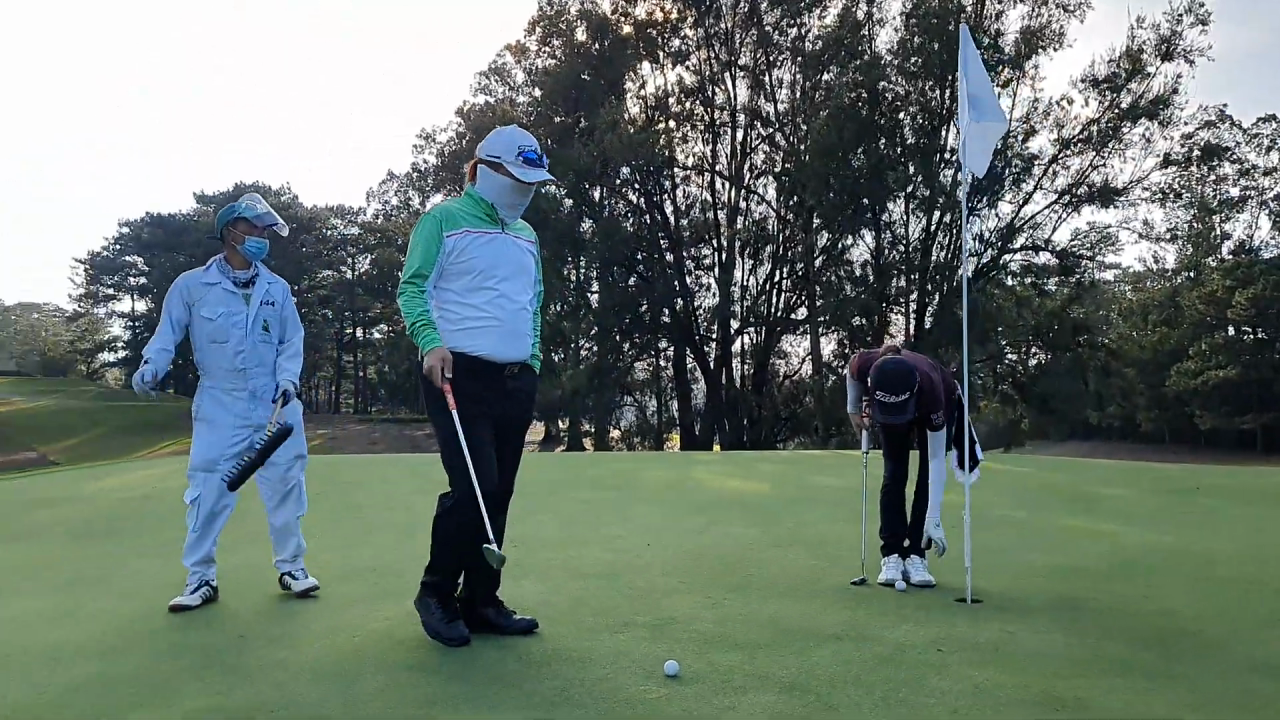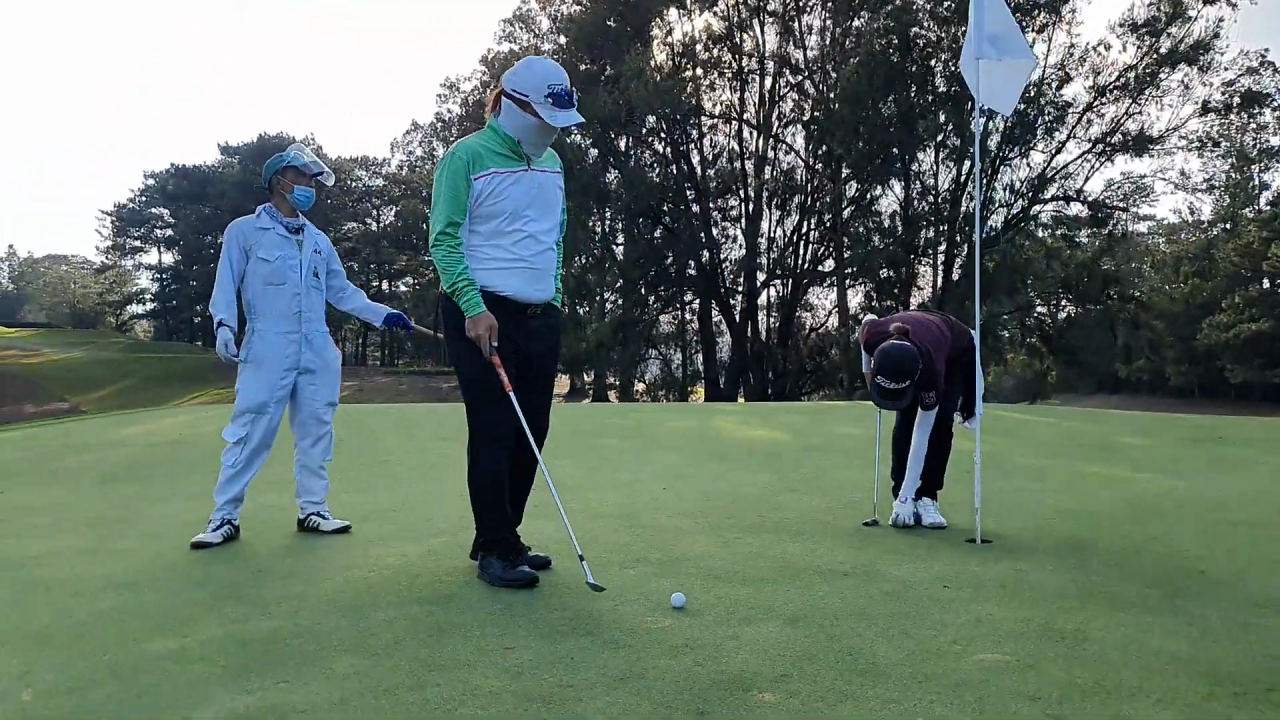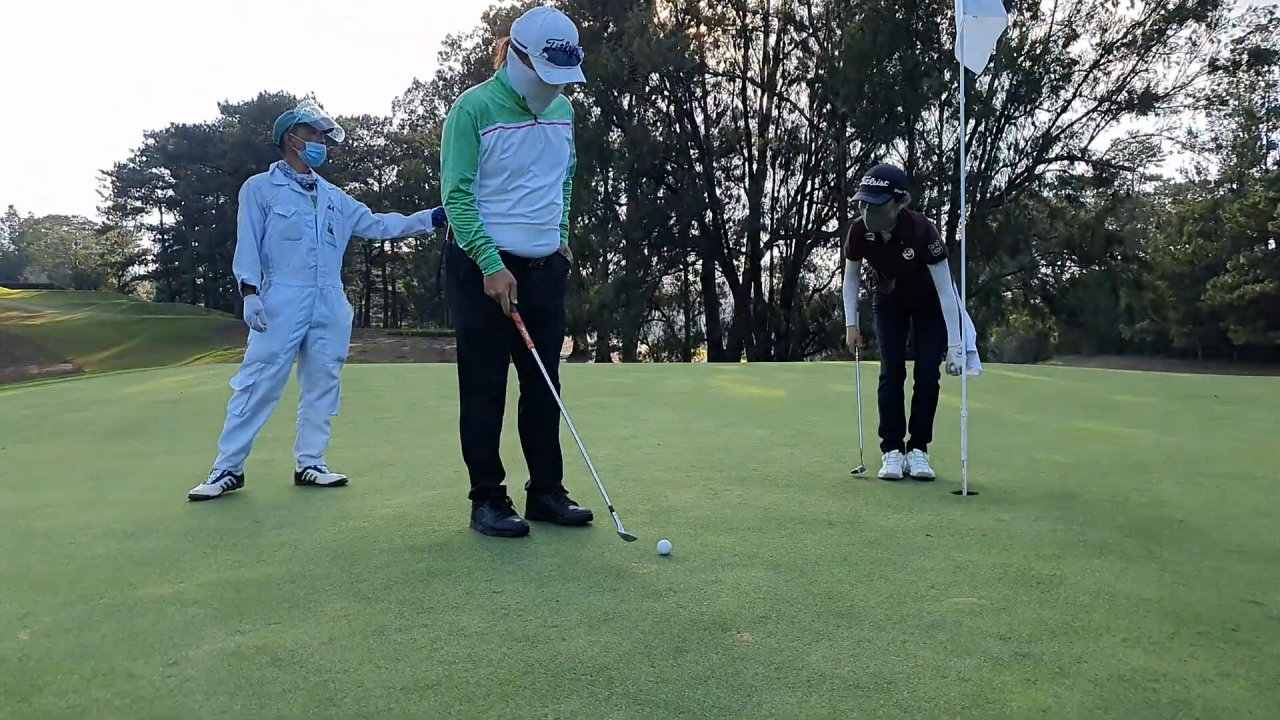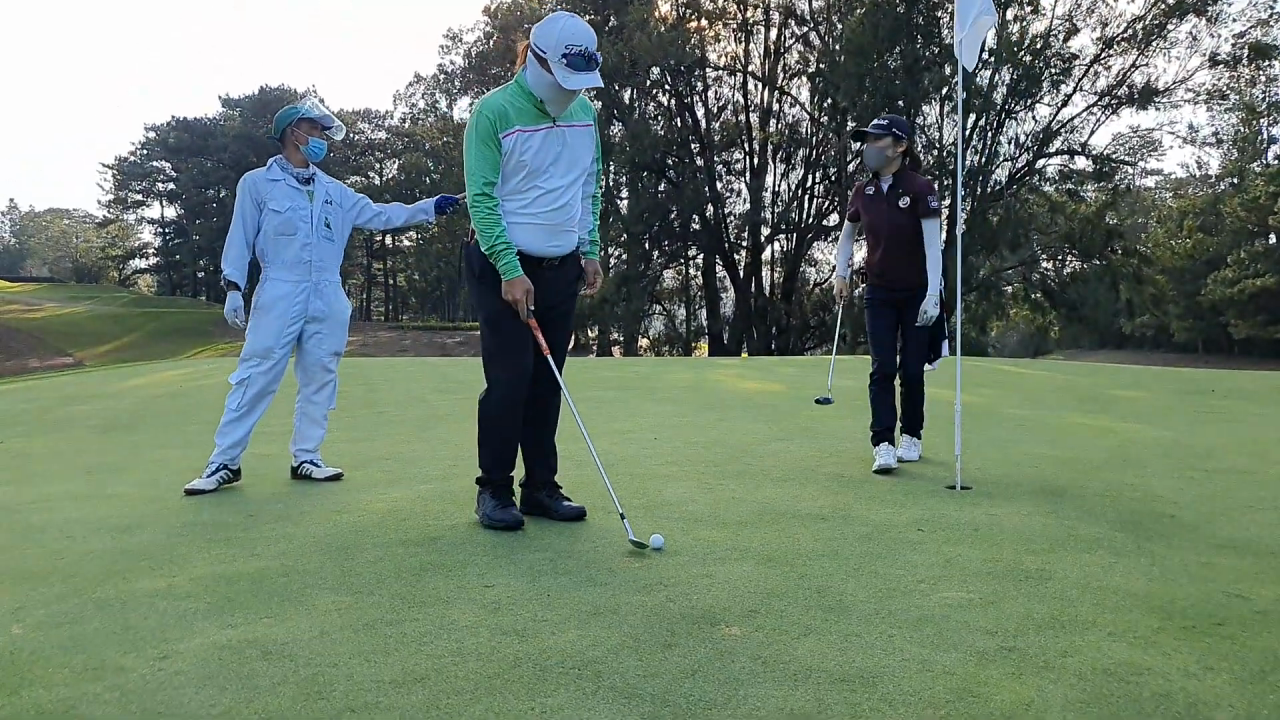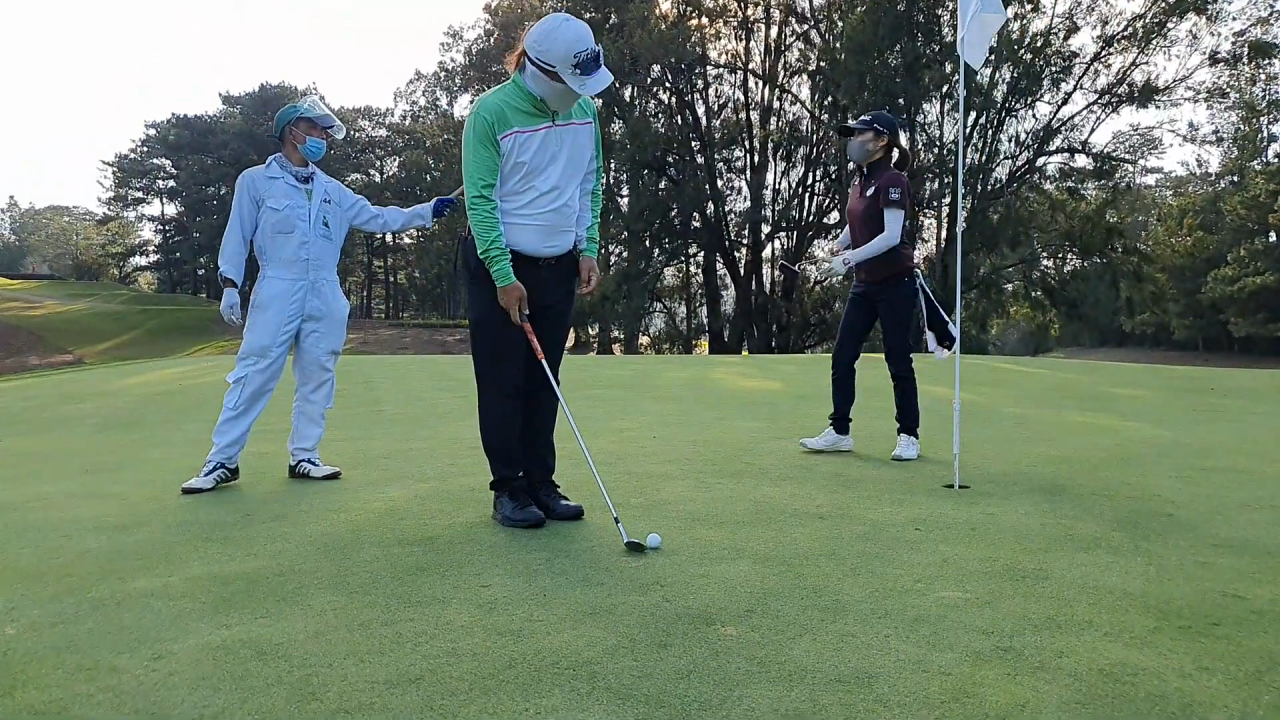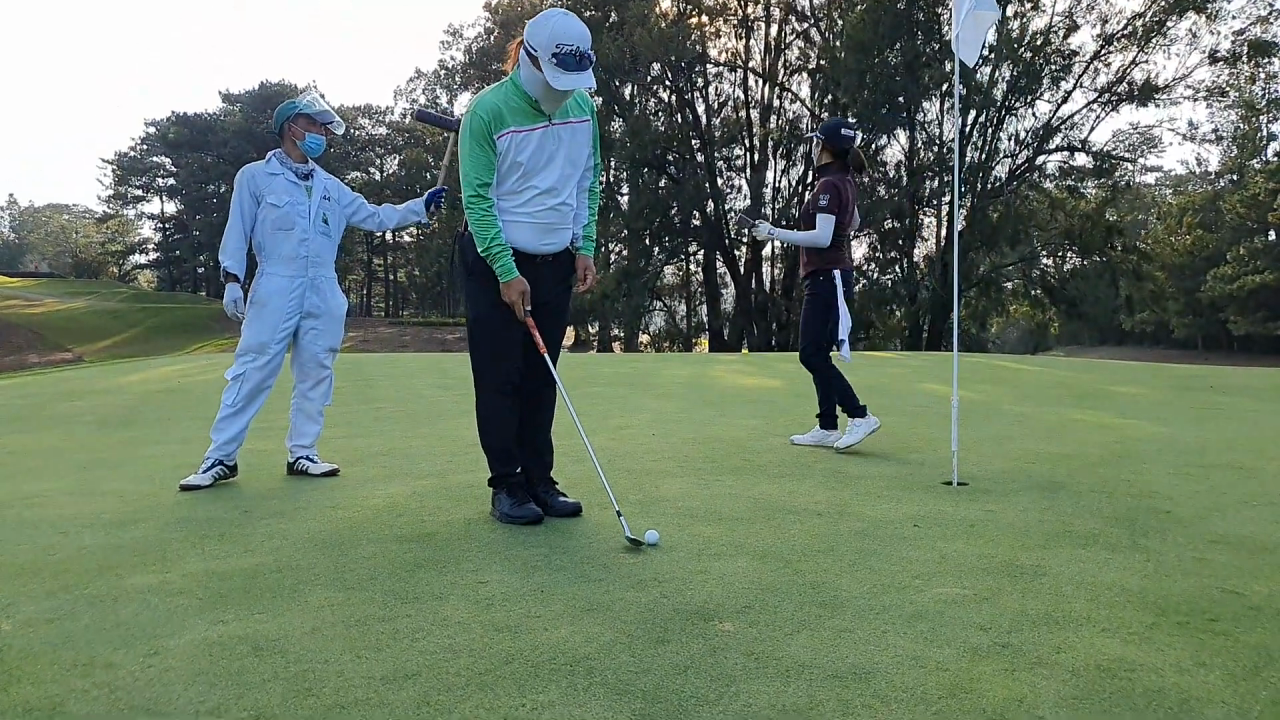
dt=0.4s
person 1, frame 1
left shoulder: (527, 235)
right shoulder: (443, 219)
right elbow: (412, 288)
left wrist: (532, 365)
right wrist: (430, 342)
left hip: (514, 379)
right hip: (459, 374)
left knee: (496, 494)
right knee: (473, 485)
left ankle: (480, 602)
right ankle: (436, 594)
person 1, frame 2
left shoulder: (552, 163)
right shoulder: (467, 156)
right elbow: (444, 239)
left wrist: (554, 298)
right wrist: (472, 306)
left hip: (540, 316)
right hip: (483, 315)
left knee: (530, 430)
right knee: (494, 431)
left ankle: (502, 536)
right ankle: (492, 548)
person 1, frame 3
left shoulder: (562, 110)
right shoulder: (474, 108)
right elbow: (457, 195)
left wrist: (559, 238)
right wrist: (491, 265)
left hip: (545, 267)
right hip: (484, 268)
left knee: (544, 384)
right knee: (485, 388)
left ankle: (546, 492)
right ankle: (487, 499)
person 1, frame 4
left shoulder: (584, 111)
right shoulder: (494, 111)
right elbow: (482, 197)
left wrist: (590, 249)
right wrist: (510, 271)
left hip: (560, 266)
right hip: (502, 267)
left knee: (546, 382)
right knee: (509, 377)
left ankle: (541, 487)
right ankle: (494, 487)
person 1, frame 5
left shoulder: (583, 109)
right shoulder: (491, 111)
left elbow: (590, 183)
right elbow: (480, 198)
left wrist: (588, 248)
right wrist: (503, 275)
left hip: (557, 264)
right hip: (499, 266)
left knee: (543, 381)
right knee: (502, 380)
left ankle: (539, 483)
right ankle: (508, 489)
person 1, frame 6
left shoulder: (582, 106)
right shoulder: (488, 110)
left elbow: (589, 181)
right elbow: (478, 197)
left wrist: (584, 247)
right wrist: (506, 272)
left hip: (555, 261)
right hip: (495, 262)
left knee: (541, 377)
right knee: (499, 377)
left ankle: (538, 480)
right ankle: (506, 486)
person 2, frame 1
left shoulder: (277, 288)
right shoulder: (191, 285)
left elbow: (292, 340)
right elbow: (167, 334)
left wrist: (287, 379)
right wrist: (149, 365)
left hip: (272, 403)
right hip: (218, 403)
left knee: (285, 482)
right knee: (207, 491)
left ankle: (291, 566)
right ankle: (201, 579)
person 2, frame 2
left shoulder: (318, 240)
right shoulder: (244, 230)
left elbow: (342, 291)
right elbow: (226, 283)
left wrist: (383, 315)
right wrist: (224, 325)
left hip: (318, 347)
right hip: (268, 346)
left knee: (316, 429)
right knee: (251, 431)
left ankle: (312, 509)
right ankle: (224, 517)
person 2, frame 3
left shoulder: (333, 196)
right shoulder: (260, 187)
left elbow: (376, 225)
right elbow: (248, 244)
left wrist: (426, 219)
right wrist: (250, 292)
left hip: (331, 302)
right hip: (282, 300)
left knee: (323, 383)
right knee: (258, 381)
left ankle: (309, 462)
right ankle: (228, 468)
person 2, frame 4
left shoulder: (334, 190)
right shoulder: (256, 183)
left elbow: (380, 216)
right elbow: (240, 239)
left wrist: (429, 208)
right wrist: (234, 288)
left hip: (327, 297)
right hip: (279, 294)
left knee: (320, 378)
right knee: (255, 375)
left ankle: (306, 457)
right ankle: (224, 462)
person 2, frame 5
left shoulder: (332, 189)
right shoulder: (255, 180)
left elbow: (377, 218)
right elbow: (237, 236)
left wrist: (427, 211)
right wrist: (230, 285)
left hip: (325, 295)
right hip: (277, 292)
left knee: (317, 376)
right knee: (254, 373)
left ankle: (304, 456)
right ankle: (222, 461)
person 2, frame 6
left shoulder: (330, 185)
right shoulder: (255, 176)
left elbow: (374, 217)
right elbow: (237, 232)
left wrist: (420, 206)
right wrist: (233, 280)
left hip: (323, 291)
right hip: (275, 288)
left knee: (315, 373)
right knee: (253, 370)
left ankle: (302, 453)
right ankle: (221, 457)
person 3, frame 1
left shoulder: (930, 388)
right shoulder: (864, 365)
left elbow: (936, 460)
left wrist: (933, 521)
left hip: (944, 404)
left knee: (928, 476)
right knee: (895, 474)
left ankle: (916, 556)
right ankle: (891, 555)
person 3, frame 2
left shoulder: (930, 367)
right shoulder: (873, 335)
left elbow: (921, 438)
right elbow: (868, 319)
right wrist: (866, 370)
left hip: (957, 354)
left knee: (940, 424)
right knee: (905, 422)
left ankle: (927, 498)
right ankle: (900, 498)
person 3, frame 3
left shoulder: (922, 229)
right shoulder: (858, 231)
left elbow: (946, 289)
right elbow: (851, 277)
left wrist: (955, 345)
right wrist: (852, 323)
left hip: (928, 303)
right hip: (889, 302)
left knee: (927, 373)
right knee: (891, 374)
left ankle: (917, 450)
right ankle: (892, 451)
person 3, frame 4
left shoulder: (921, 188)
right shoulder: (862, 191)
left elbow: (933, 245)
right elbow: (848, 235)
left wrist: (933, 294)
right wrist: (841, 274)
left hip: (917, 293)
right hip: (879, 292)
left knee: (912, 369)
right knee: (882, 368)
left ankle: (911, 437)
right ankle: (883, 444)
person 3, frame 5
left shoulder: (893, 179)
right shoulder: (860, 180)
left elbow: (892, 235)
left wrist: (850, 259)
right wrist: (840, 245)
left hip: (895, 283)
right hip: (863, 284)
left knee: (898, 361)
right knee: (842, 356)
left ankle: (908, 435)
right ankle: (839, 431)
person 3, frame 6
left shoulder: (828, 184)
right shoulder: (843, 183)
left elbow: (821, 237)
right elbow: (853, 223)
left wrist: (774, 233)
left hip: (826, 278)
right hip: (830, 276)
left knee: (814, 356)
right knee: (812, 354)
left ankle: (860, 416)
right ankle: (828, 427)
